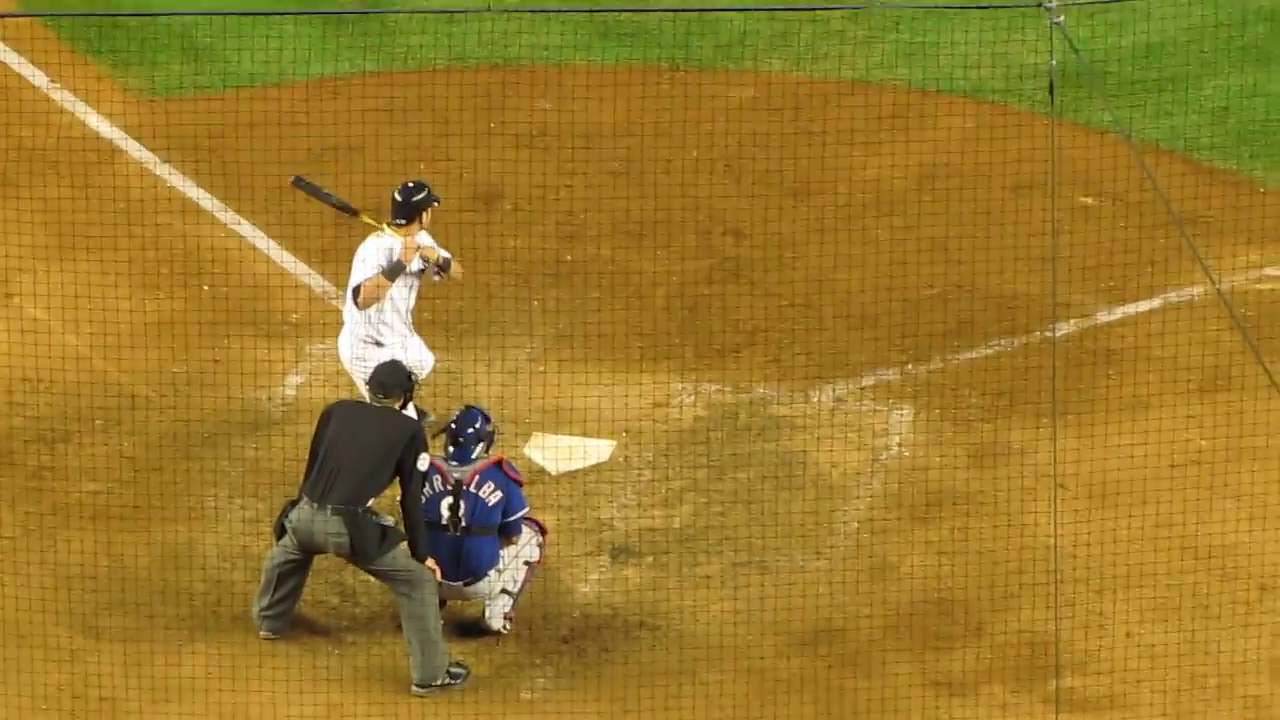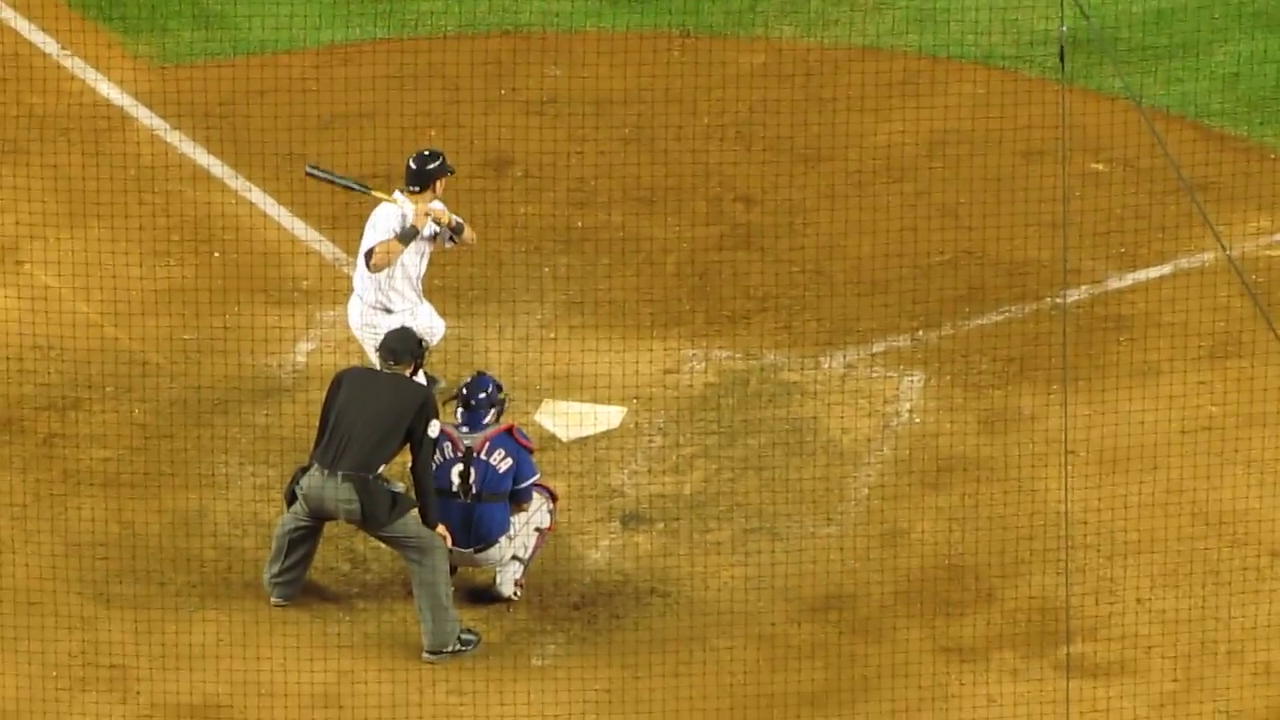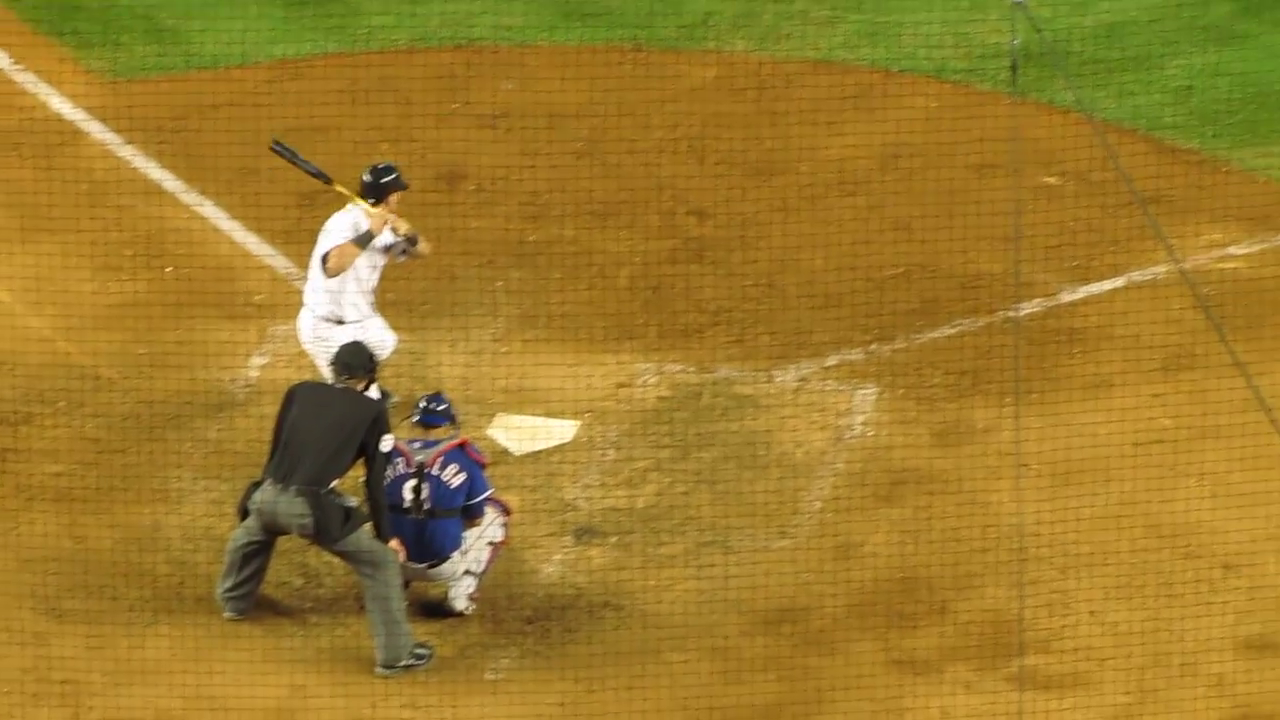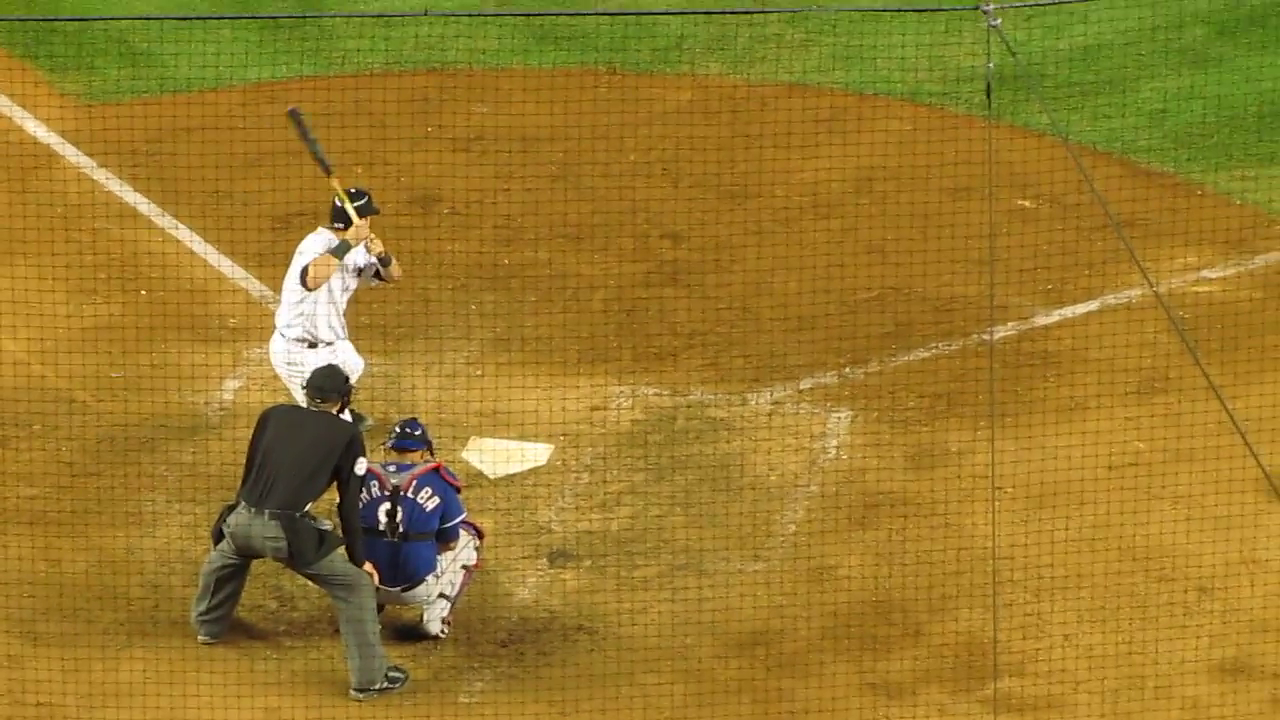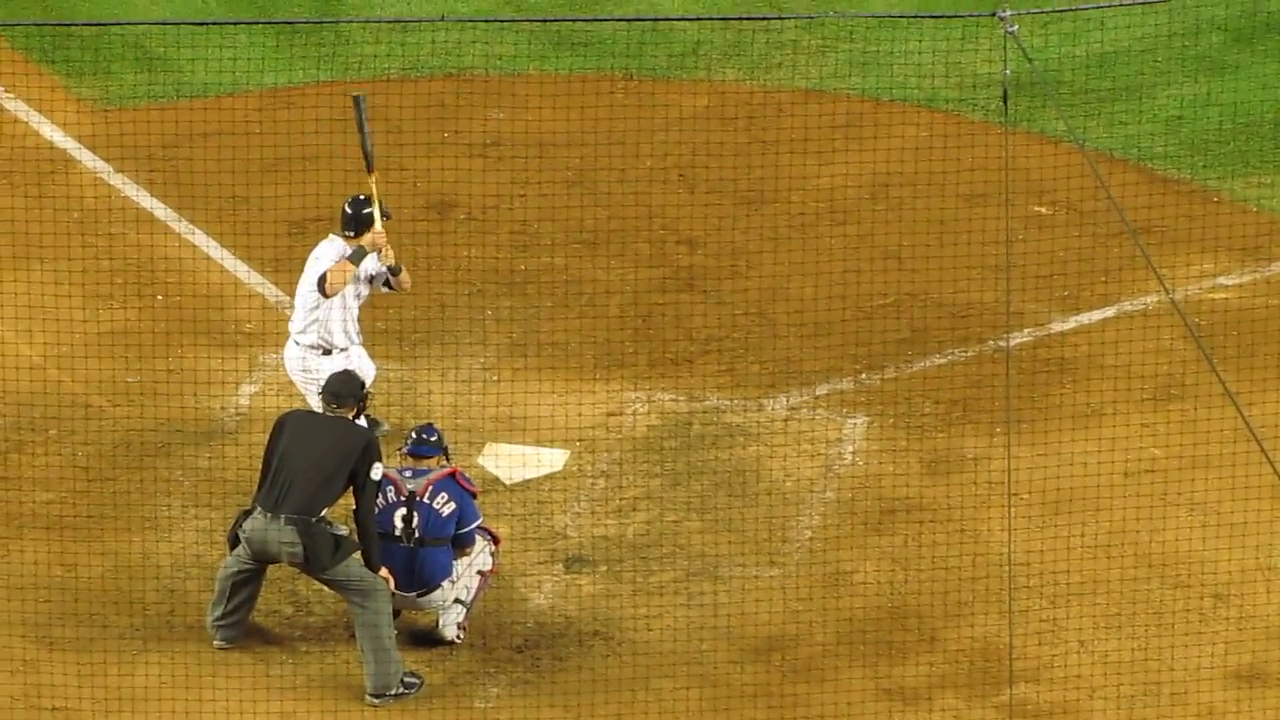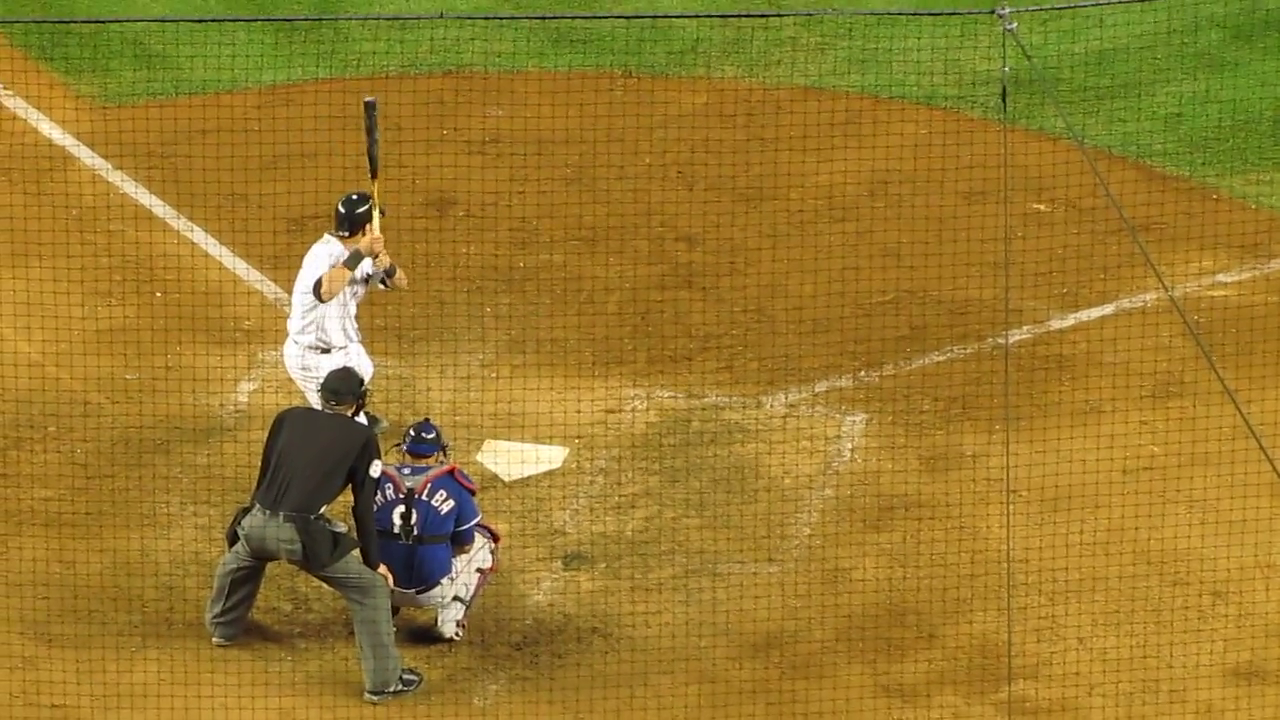
dt=0.2s
person 1, frame 1
left shoulder: (336, 411)
right shoulder: (409, 430)
right elbow: (411, 499)
right wrist: (421, 554)
left hip: (306, 516)
right hip: (350, 526)
left knee: (284, 553)
right knee: (418, 581)
left ankle: (270, 620)
right ankle: (431, 673)
person 1, frame 2
left shoulder: (347, 377)
right shoulder: (420, 397)
right elbow: (422, 466)
right wrist: (431, 521)
left hip: (317, 483)
right hip: (360, 493)
left knee: (295, 519)
right knee: (430, 547)
left ankle: (281, 586)
right ankle: (442, 640)
person 1, frame 3
left shoulder: (300, 391)
right shoulder: (372, 411)
right elbow: (375, 480)
right wrist: (384, 535)
left hip: (270, 497)
right hip: (313, 507)
left knee: (248, 534)
right knee: (382, 562)
left ankle: (234, 601)
right ankle: (395, 654)
person 1, frame 4
left shoulder: (273, 415)
right shoulder: (347, 434)
right elbow: (349, 503)
right wrist: (358, 558)
left hip: (243, 521)
right hip: (287, 531)
left knee: (222, 556)
right knee: (356, 585)
left ankle: (208, 624)
right ankle: (369, 677)
person 1, frame 5
left shoulder: (289, 420)
right shoulder: (362, 439)
right elbow: (365, 508)
right wrist: (374, 564)
left hip: (259, 527)
right hip: (303, 536)
left knee: (237, 562)
right knee: (373, 591)
left ankle: (223, 629)
right ankle: (384, 683)
person 1, frame 6
left shoulder: (288, 417)
right shoulder: (362, 437)
right elbow: (364, 506)
right wrist: (372, 561)
left hip: (258, 524)
right hip: (303, 533)
left knee: (236, 560)
right knee: (372, 588)
left ankle: (223, 627)
right ankle: (383, 681)
person 2, frame 1
left shoulder: (420, 239)
right shoulder: (377, 247)
left elbow: (456, 273)
right elbow: (361, 299)
left wrist: (438, 259)
right wrist: (400, 264)
left hip: (399, 337)
right hip: (367, 348)
left knee: (422, 363)
person 2, frame 2
left shoulder: (432, 208)
right shoulder: (390, 213)
left elbow: (469, 238)
right elbow: (374, 262)
left wrist: (451, 222)
right wrist: (413, 228)
left hip: (408, 303)
right hip: (376, 315)
left knee: (433, 330)
person 2, frame 3
left shoulder: (384, 222)
right shoulder: (344, 222)
left elbow: (422, 251)
right elbow: (330, 266)
left wrist: (408, 234)
right wrist: (370, 233)
left hip: (358, 316)
right hip: (327, 327)
left knee: (383, 343)
person 2, frame 4
left shoulder: (356, 247)
right shoulder: (318, 243)
left elbow: (393, 275)
right elbow: (310, 280)
left wrist: (381, 254)
right wrist: (347, 244)
left hip: (329, 340)
right hip: (298, 352)
left knee: (351, 367)
person 2, frame 5
left shoulder: (366, 252)
right shoulder: (330, 251)
left elbow: (403, 285)
right elbow: (328, 288)
left wrist: (392, 264)
right wrist: (363, 251)
left hip: (343, 346)
right hip: (313, 358)
left knee: (364, 373)
person 2, frame 6
left shoulder: (362, 250)
right shoulder: (324, 252)
left elbow: (400, 283)
right elbow: (323, 292)
left wrist: (387, 265)
right wrist: (359, 255)
left hip: (342, 343)
right hip: (312, 357)
left knee: (362, 371)
person 3, frame 1
left shoulder: (427, 471)
right shoulder: (501, 475)
right elbow: (512, 537)
right hip: (480, 580)
right knee: (531, 533)
right ankle: (497, 615)
person 3, frame 2
left shoulder: (437, 438)
right shoulder: (512, 442)
right elbow: (523, 504)
right hip: (491, 548)
right knee: (542, 499)
right ankle: (508, 581)
person 3, frame 3
left shoulder: (390, 453)
right shoulder: (464, 456)
right elbow: (475, 519)
right hip: (444, 563)
right knee: (494, 512)
right ankle: (461, 594)
person 3, frame 4
left shoulder: (363, 477)
right shoulder: (439, 480)
right elbow: (450, 543)
right hip: (418, 586)
right knee: (469, 535)
right ankle: (435, 618)
person 3, frame 5
left shoulder: (379, 482)
right shoulder: (455, 485)
right elbow: (466, 548)
right hip: (434, 592)
right knee: (484, 541)
right ankle: (451, 623)
person 3, frame 6
left shoulder: (378, 479)
right shoulder: (454, 482)
right elbow: (465, 546)
right hip: (433, 589)
right knee: (484, 539)
right ankle: (450, 621)
